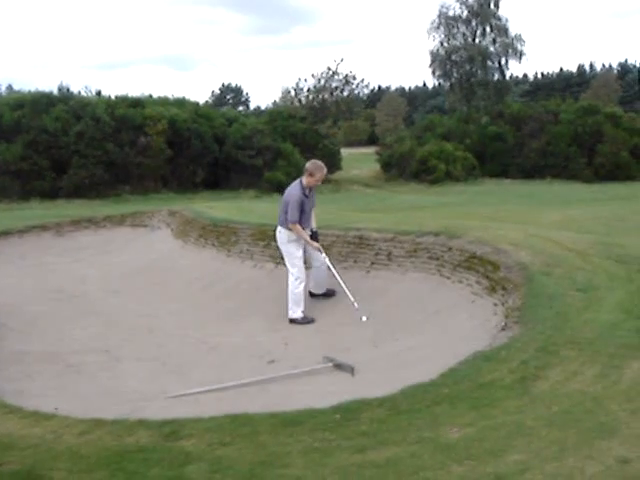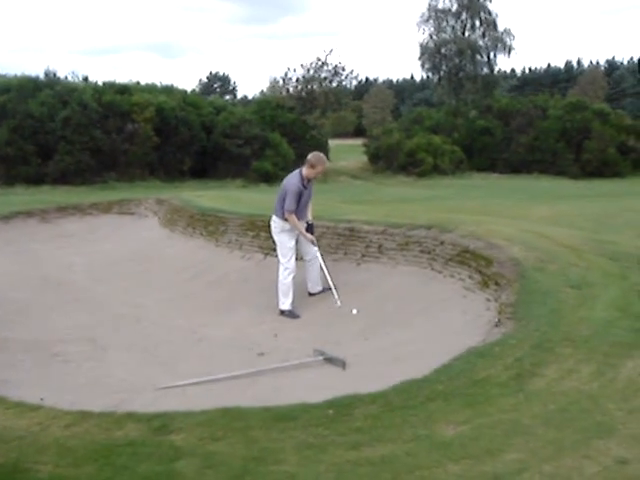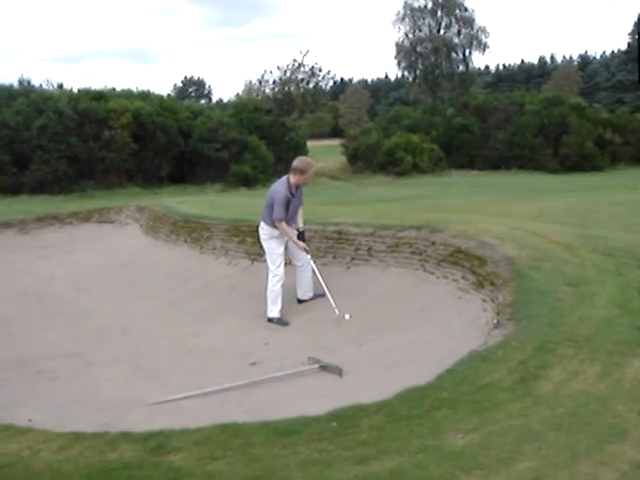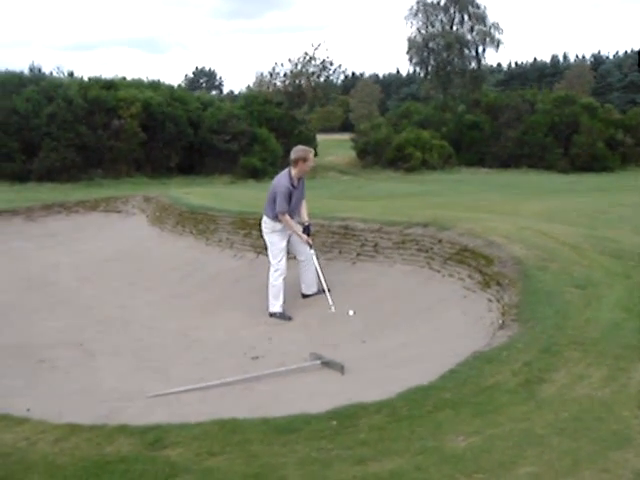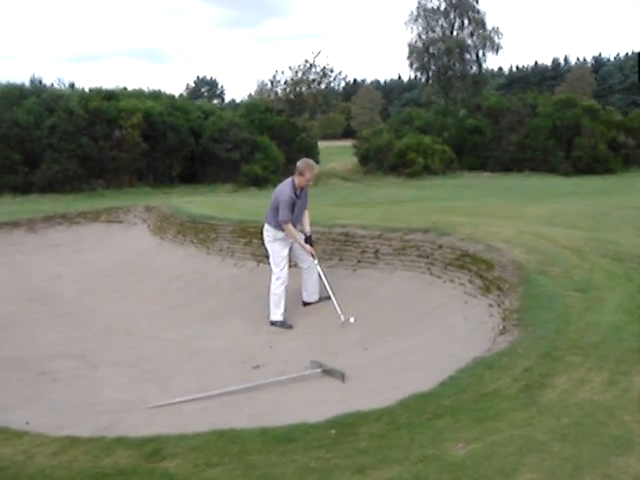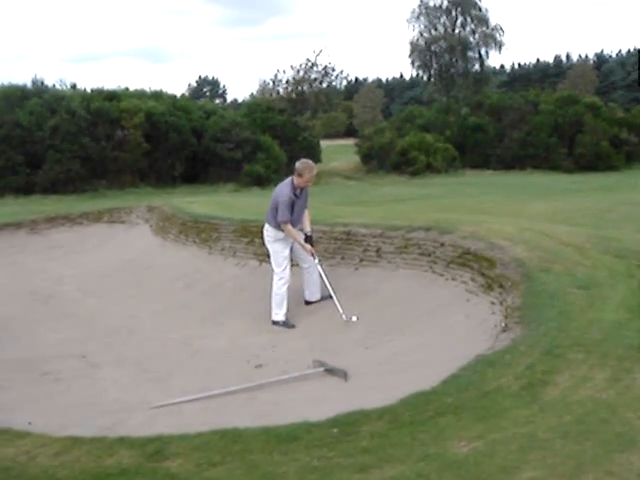
dt=0.7s
person 1, frame 1
left shoulder: (310, 188)
right shoulder: (295, 194)
right elbow: (292, 224)
left wrist: (314, 229)
right wrist: (310, 242)
left hip: (303, 232)
right hip: (289, 236)
left knee: (320, 262)
right knee: (298, 275)
left ankle: (317, 290)
right ankle: (295, 314)
person 1, frame 2
left shoulder: (308, 179)
right shoulder: (293, 184)
right elbow: (288, 214)
left wrist: (309, 221)
right wrist: (304, 234)
left hip: (299, 221)
right hip: (283, 225)
left knee: (313, 255)
right knee: (288, 266)
left ankle: (315, 288)
right ankle: (285, 306)
person 1, frame 3
left shoulder: (298, 185)
right shoulder: (280, 192)
left elbow: (298, 207)
right elbow: (279, 222)
left wrist: (301, 229)
right wrist: (296, 242)
left hip: (288, 228)
right hip: (272, 232)
left knee: (304, 261)
right knee: (277, 272)
left ankle: (305, 294)
right ankle: (273, 313)
person 1, frame 4
left shoulder: (300, 177)
right shoulder: (282, 185)
left elbow: (302, 200)
right elbow: (282, 215)
left wrist: (306, 223)
right wrist: (299, 235)
left hip: (290, 221)
right hip: (274, 226)
left knee: (307, 255)
right knee: (279, 266)
left ankle: (309, 290)
right ankle: (275, 308)
person 1, frame 5
left shoulder: (303, 187)
right shoulder: (285, 194)
left elbow: (304, 210)
right elbow: (285, 225)
left wrist: (308, 234)
right wrist: (302, 245)
left hip: (292, 230)
right hip: (276, 234)
left knee: (309, 262)
right knee: (281, 275)
left ankle: (310, 297)
right ankle: (276, 317)
person 1, frame 6
left shoulder: (303, 187)
right shoulder: (284, 194)
left elbow: (304, 209)
right elbow: (284, 225)
left wrist: (308, 234)
right wrist: (302, 244)
left hip: (293, 230)
right hip: (276, 234)
left knee: (310, 262)
right knee: (282, 275)
left ankle: (312, 296)
right ankle: (278, 317)
